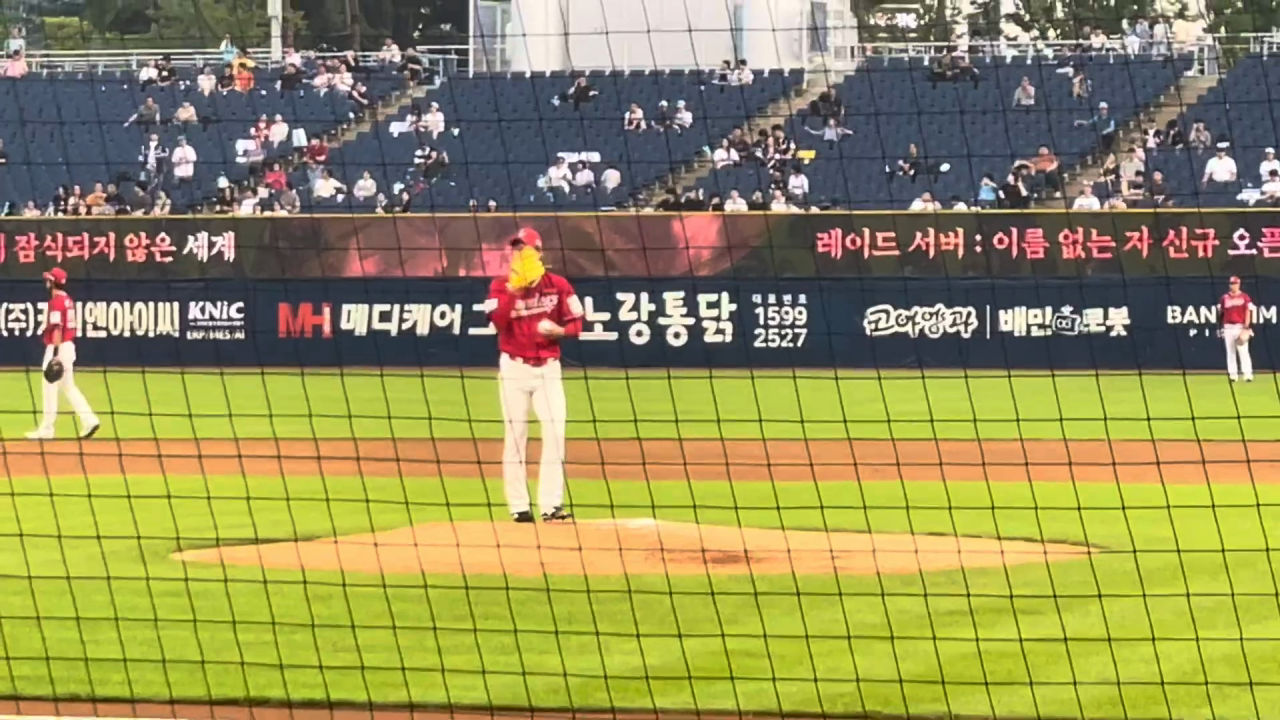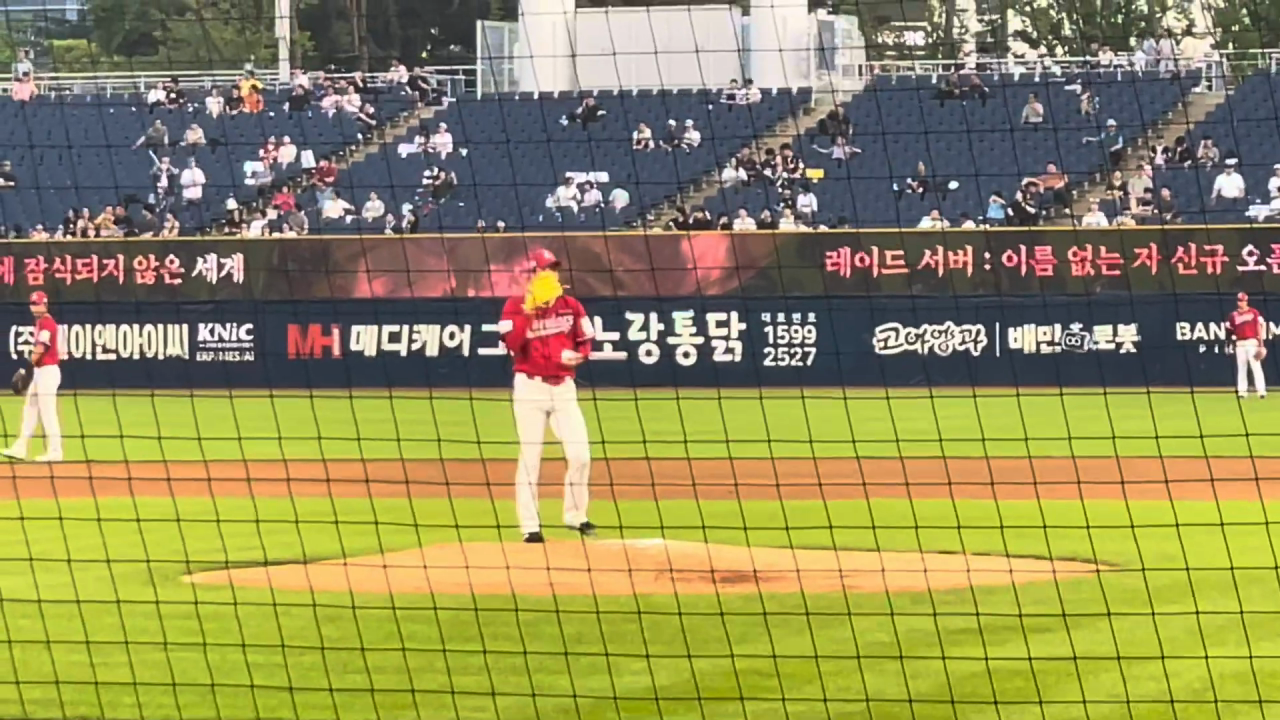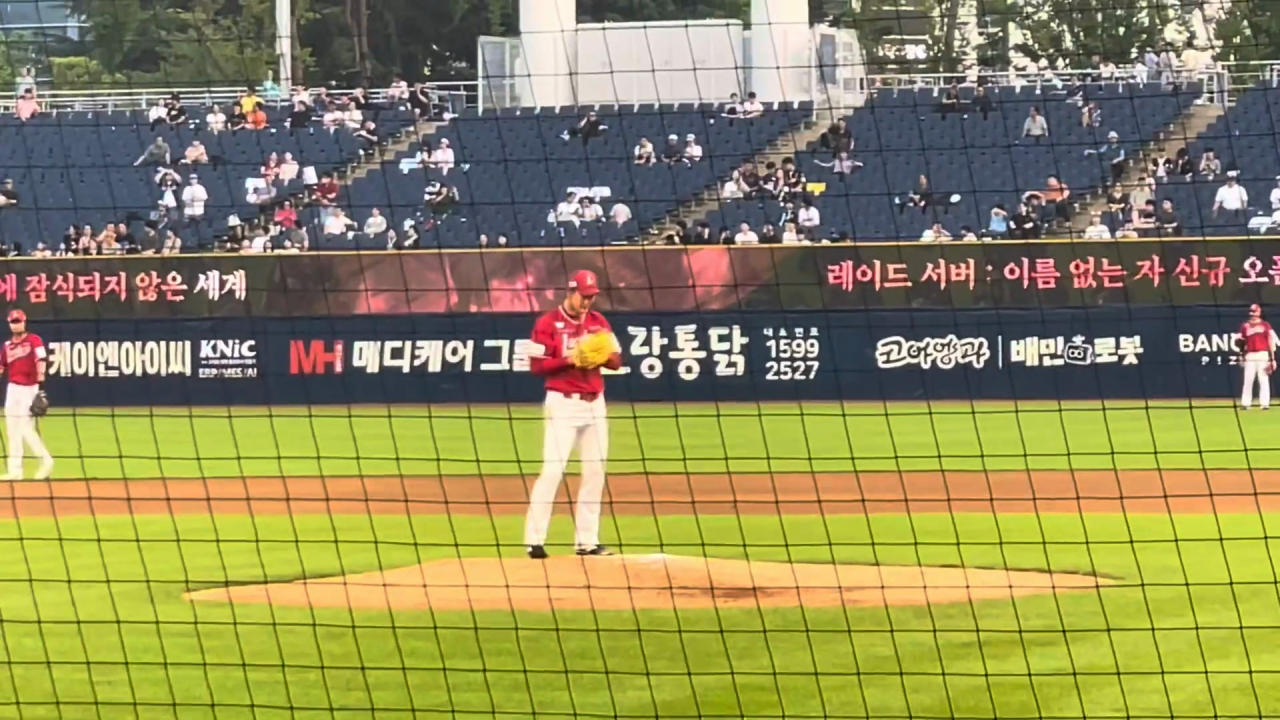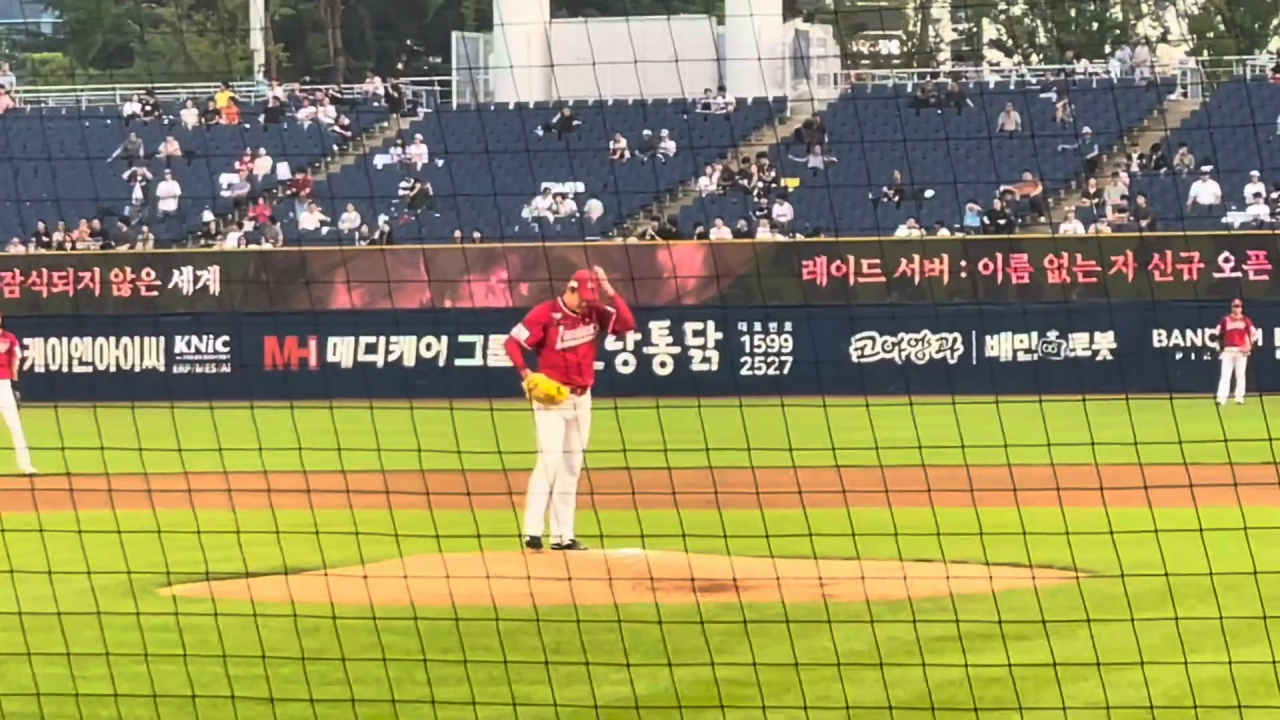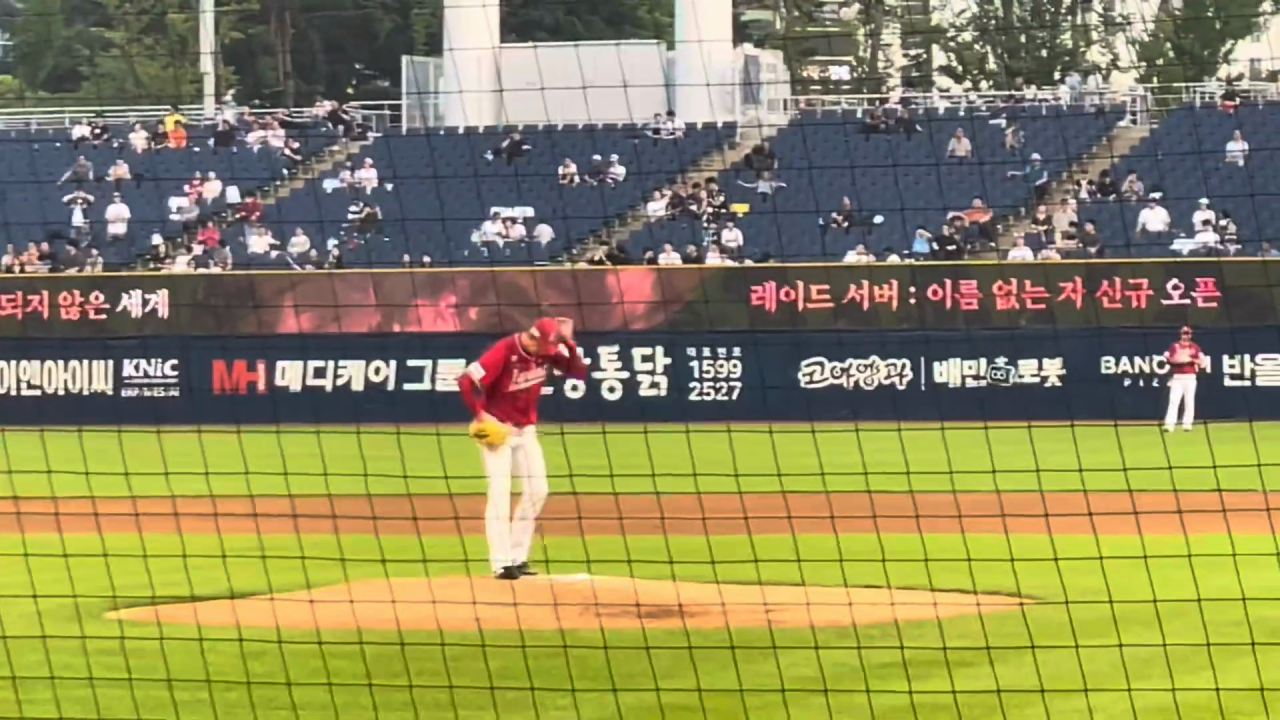
dt=0.5s
person 1, frame 1
left shoulder: (558, 285)
right shoulder: (500, 285)
left elbow: (576, 323)
right elbow: (499, 322)
left wrist: (561, 331)
right wrist: (513, 289)
left hip: (548, 368)
right hip: (514, 368)
left knee: (555, 434)
right knee: (515, 438)
left ankle: (551, 505)
right ankle: (518, 506)
person 1, frame 2
left shoulder: (571, 305)
right shoulder: (515, 306)
left elbow: (586, 343)
right elbow: (513, 345)
left wrist: (579, 357)
right wrist: (529, 312)
left hip: (564, 388)
right hip: (530, 388)
left knee: (580, 455)
right knee: (530, 459)
left ankle: (576, 516)
right ankle: (529, 527)
person 1, frame 3
left shoulder: (599, 321)
right shoulder: (548, 322)
left elbow: (616, 363)
right elbow: (537, 366)
left wrist: (607, 355)
right wrist: (570, 360)
left hip: (595, 404)
right hip: (563, 403)
left knee: (595, 473)
right knee: (552, 471)
left ankle: (587, 541)
right ankle: (534, 539)
person 1, frame 4
left shoulder: (595, 312)
right shoulder: (545, 313)
left elbow: (628, 324)
right elbow: (513, 342)
left wrist: (608, 291)
right wrist: (525, 372)
left hip: (582, 398)
left knee: (572, 466)
right knee: (549, 461)
left ankle: (562, 535)
right ankle: (532, 532)
person 1, frame 5
left shoulder: (549, 351)
right shoulder: (503, 351)
left elbow: (579, 372)
right elbow: (467, 380)
left wrist: (568, 341)
right wrist: (479, 414)
left hip: (526, 429)
right hip: (497, 428)
left knee: (538, 490)
right knee: (500, 492)
left ankle: (517, 556)
right ankle: (502, 562)
